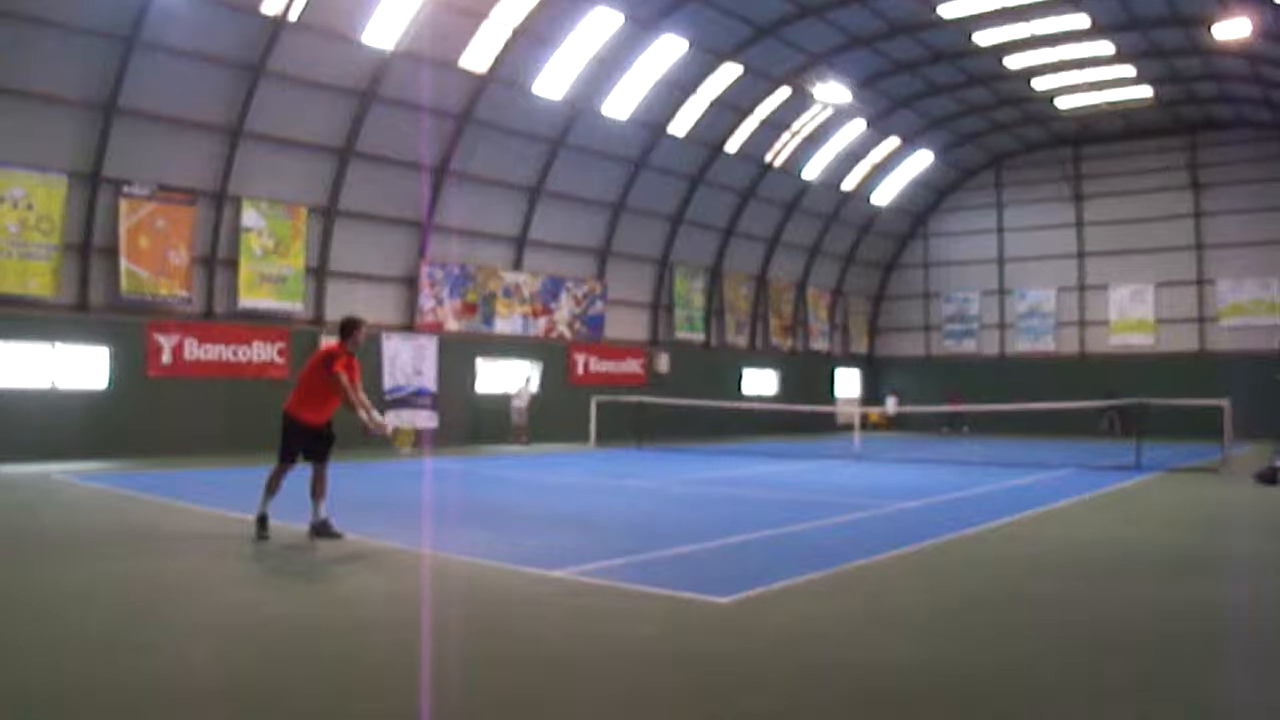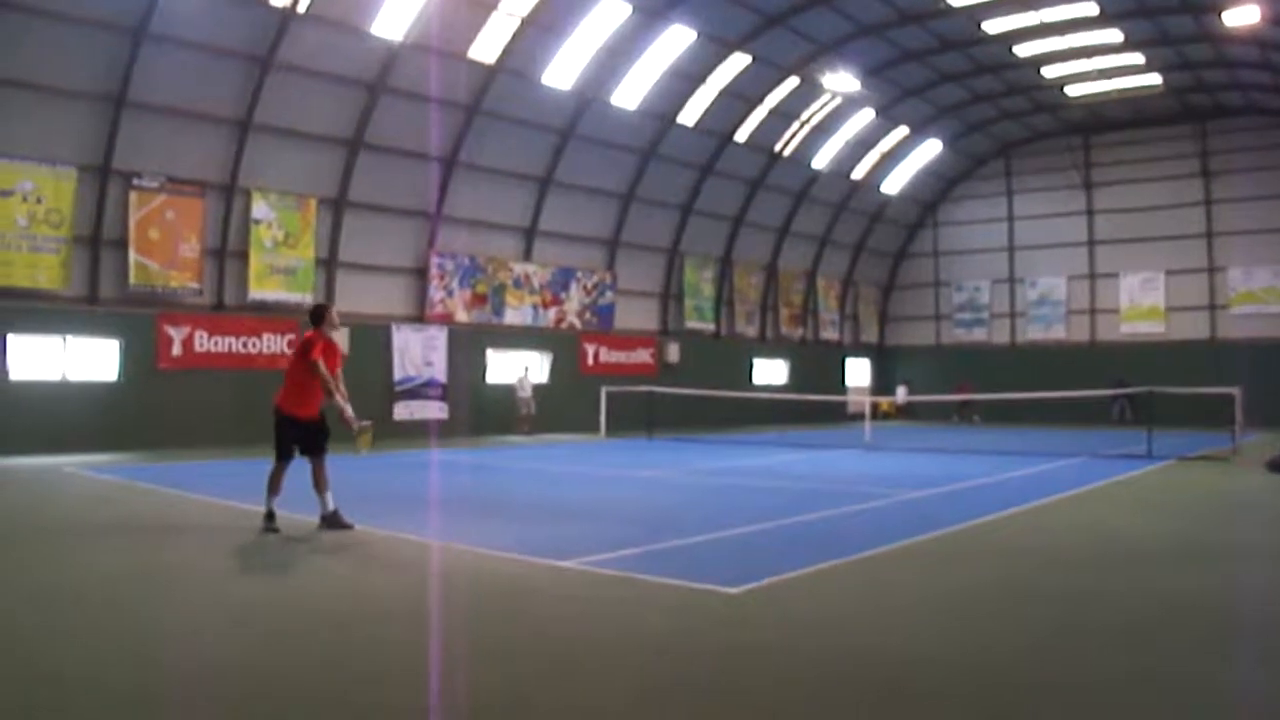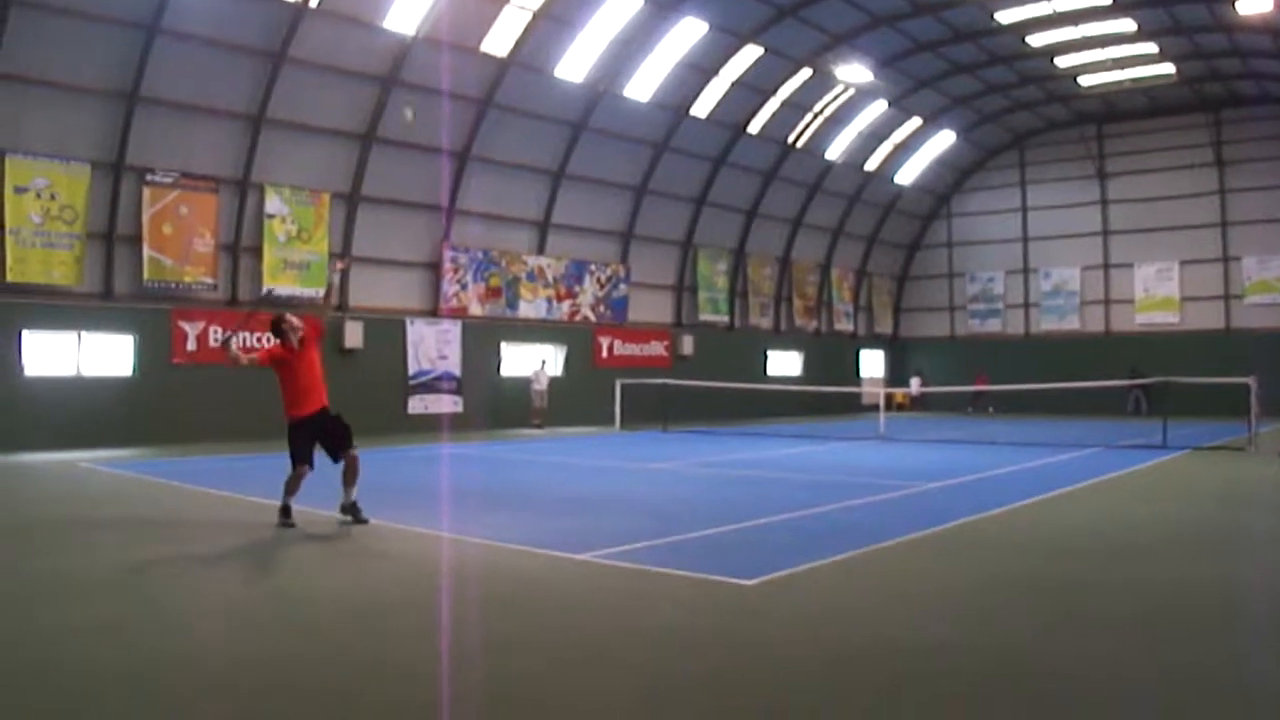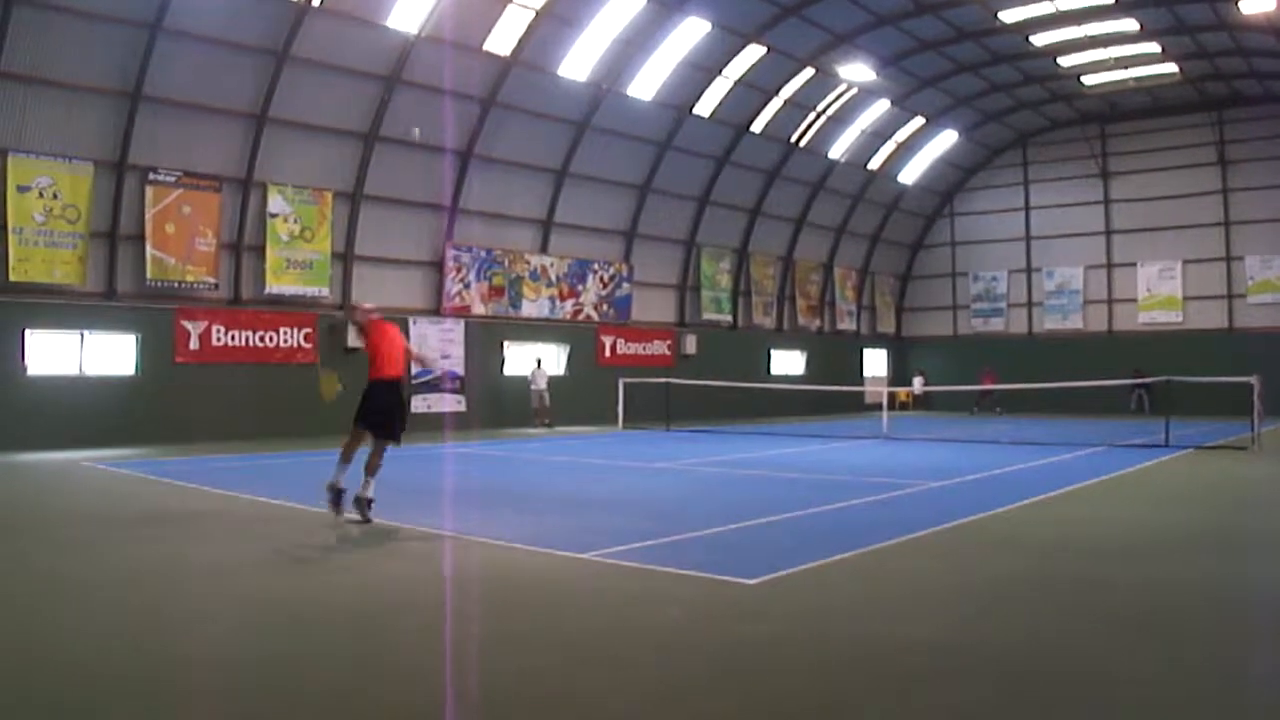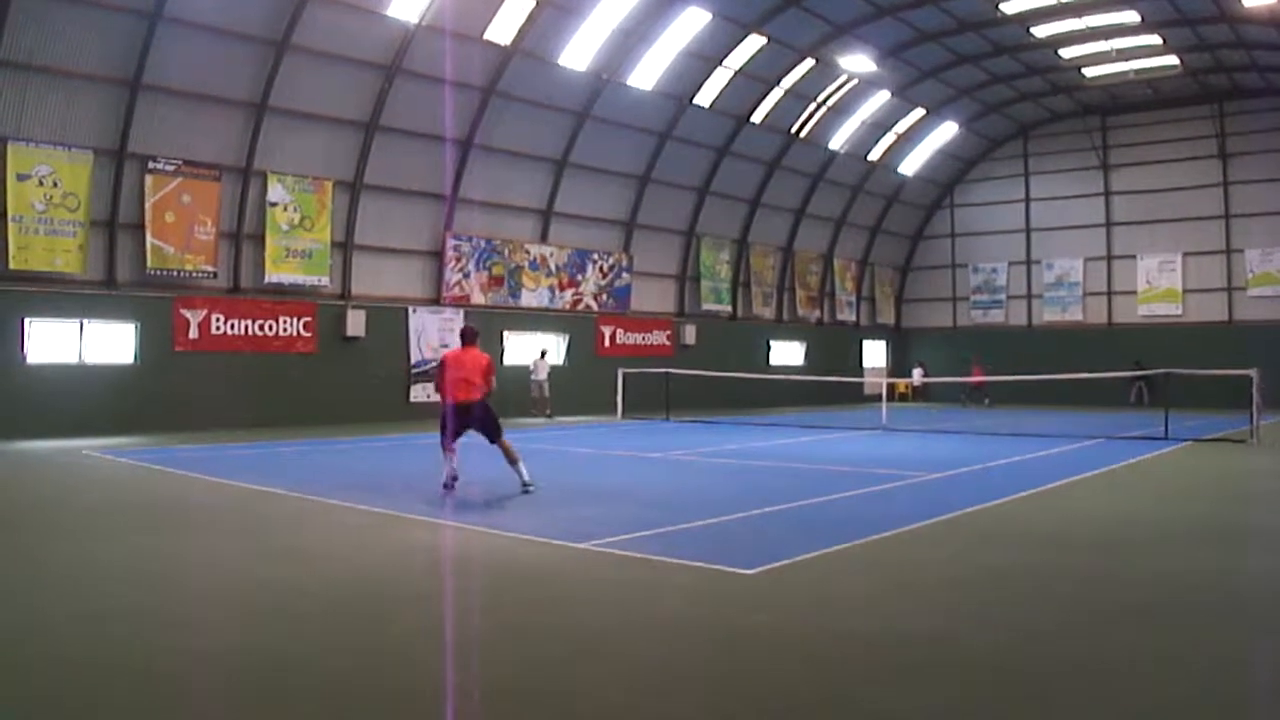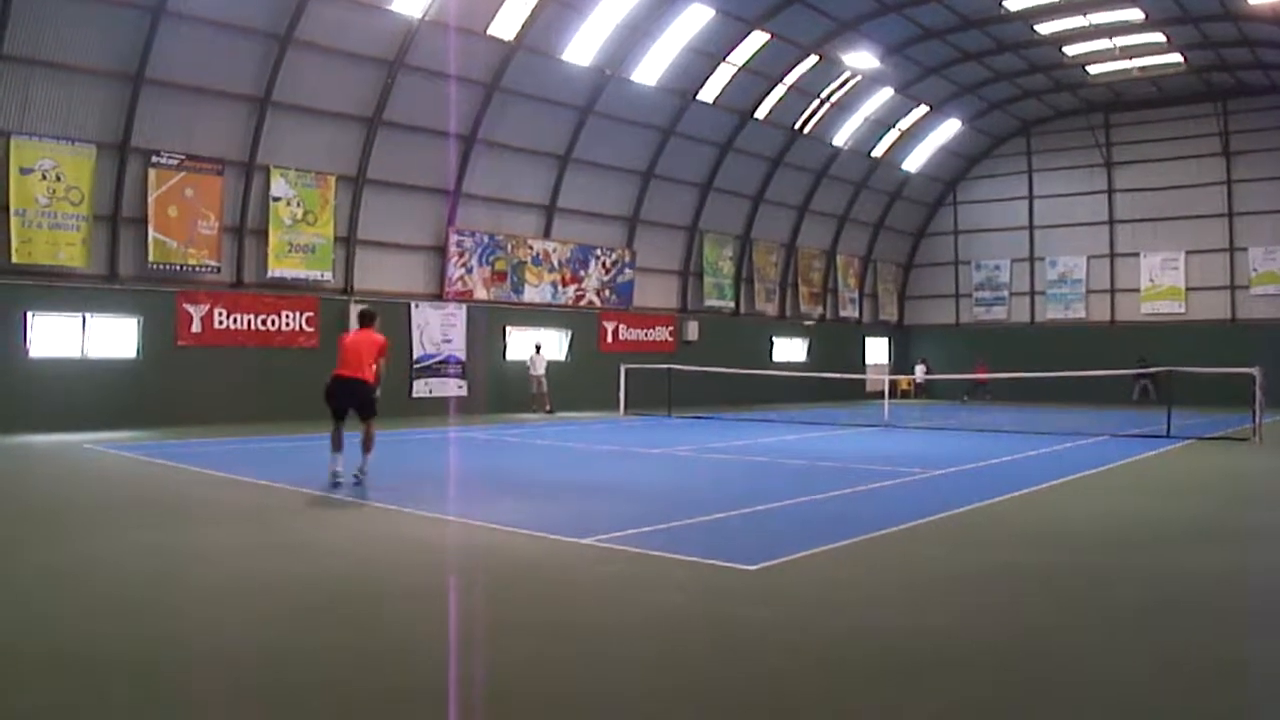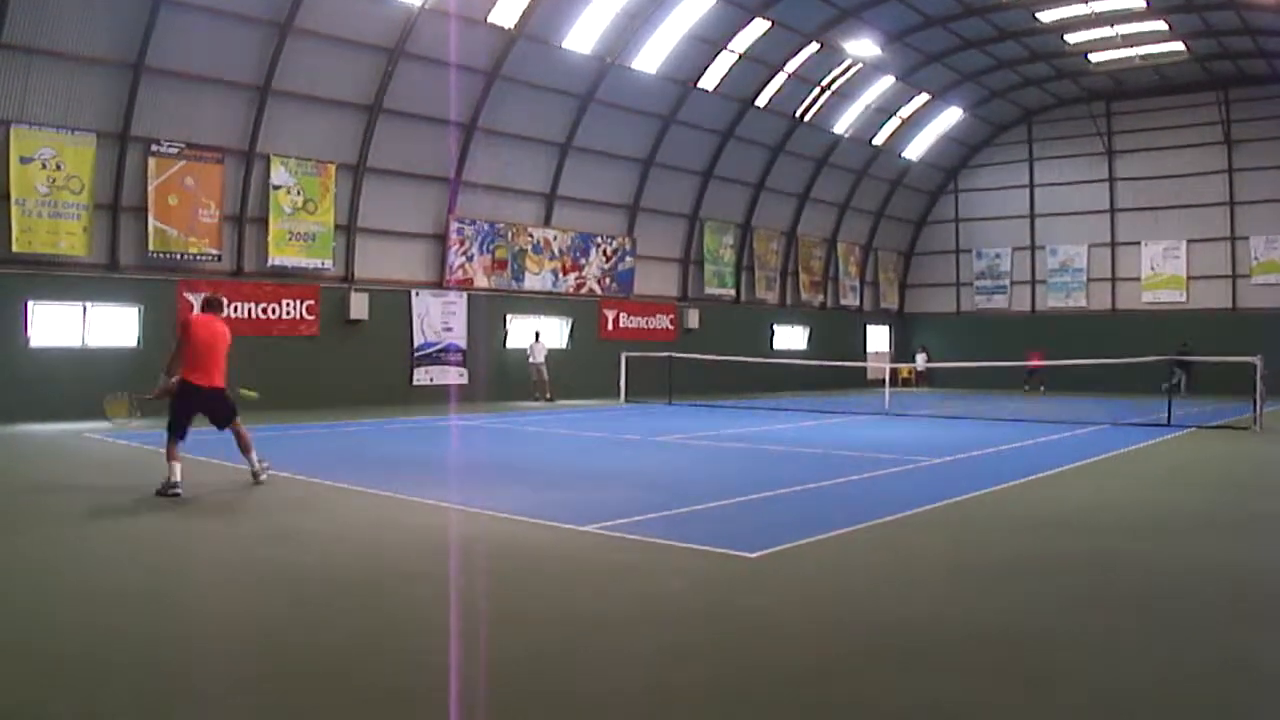
dt=0.7s
person 1, frame 1
left shoulder: (352, 361)
right shoulder: (333, 354)
left elbow: (358, 393)
right elbow: (344, 390)
left wrist: (376, 417)
right wrist: (365, 418)
left hip: (320, 420)
right hip: (298, 417)
left knee: (321, 467)
right knee: (284, 466)
left ankle: (319, 521)
right ankle: (262, 516)
person 1, frame 2
left shoulder: (333, 348)
right shoulder: (311, 341)
left elbow: (338, 381)
right elbow: (322, 377)
left wrist: (348, 411)
right wrist: (343, 407)
left hip: (313, 414)
right hip: (289, 413)
left knee: (319, 461)
right knee: (283, 463)
left ankle: (328, 513)
right ankle: (269, 513)
person 1, frame 3
left shoulder: (310, 340)
right shoulder: (277, 353)
left elbow: (327, 307)
right elbow: (247, 359)
left wrist: (334, 277)
right wrist: (234, 352)
left hip: (323, 413)
right hip: (300, 420)
left knee: (352, 456)
right knee: (301, 470)
left ankle: (349, 503)
right ankle: (285, 507)
person 1, frame 4
left shoulder: (390, 328)
right shoulder: (371, 326)
left elbow: (408, 352)
left hip: (394, 387)
right hip: (381, 386)
left knee: (381, 445)
right knee: (358, 435)
left ankle: (364, 496)
right ankle: (337, 484)
person 1, frame 5
left shoulder: (447, 357)
right shoulder: (484, 358)
left elbow: (439, 386)
right elbow: (491, 388)
left hip: (453, 406)
right hip: (476, 405)
left knee: (447, 441)
right knee: (501, 441)
left ankle: (451, 472)
right ankle: (525, 480)
person 1, frame 6
left shoulder: (347, 337)
right shoulder: (380, 340)
right elbow: (379, 371)
right wrist: (374, 388)
left hip: (338, 382)
right hip: (363, 385)
left knee: (338, 424)
right knee: (369, 425)
left ankle: (336, 472)
right ankle: (362, 471)
person 1, frame 7
left shoulder: (190, 321)
right shoulder: (225, 331)
left elbow: (177, 355)
left wrist: (167, 380)
left hip: (189, 388)
right hip: (214, 389)
left knee: (174, 437)
right knee: (236, 426)
left ankle: (174, 482)
right ankle: (257, 470)
